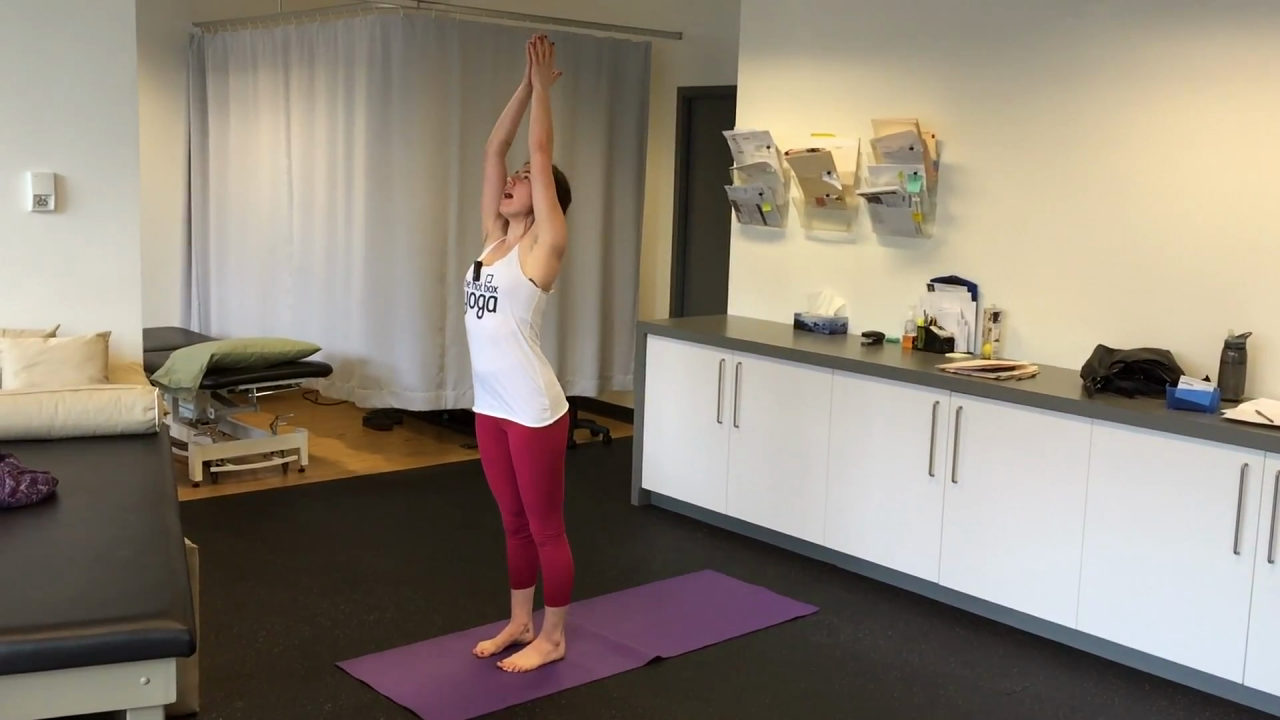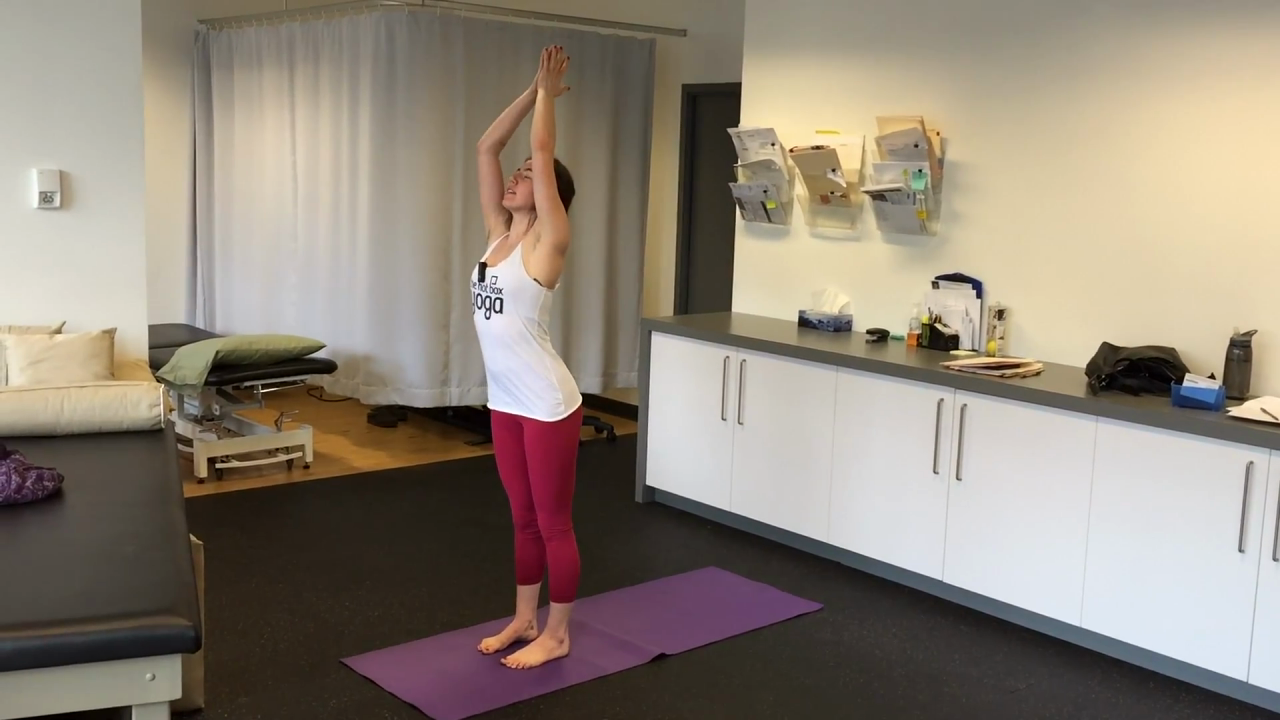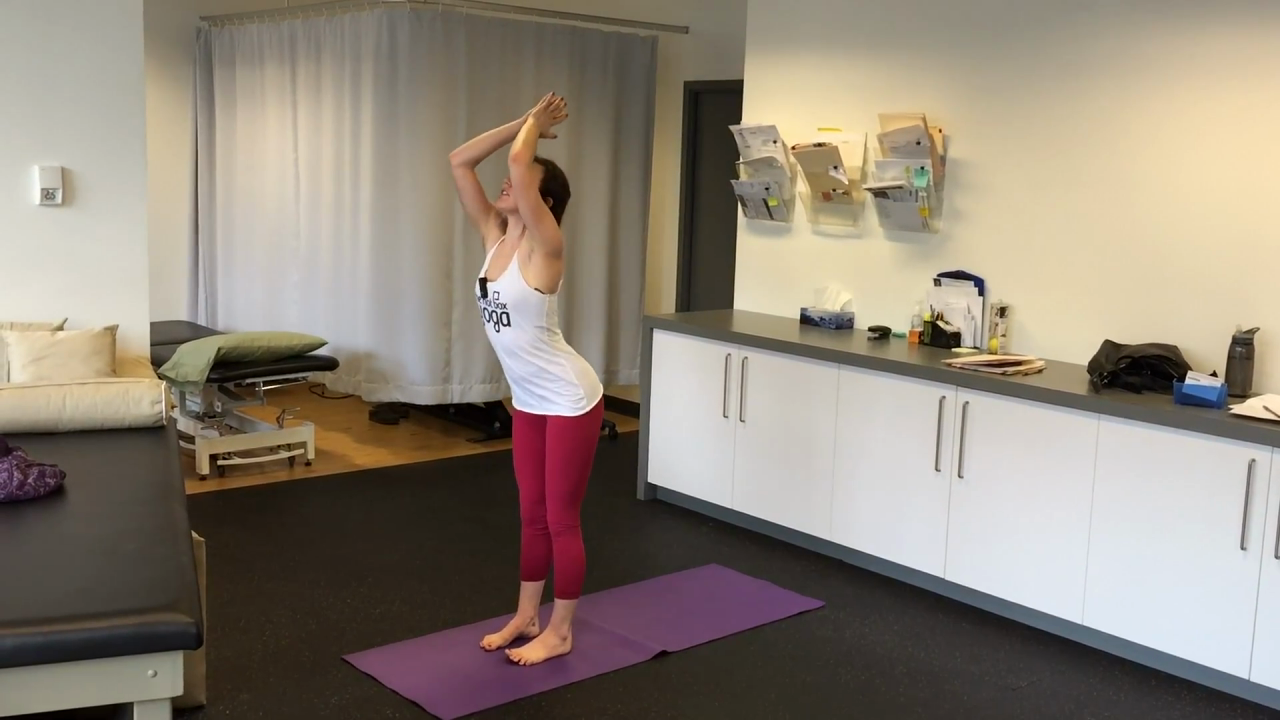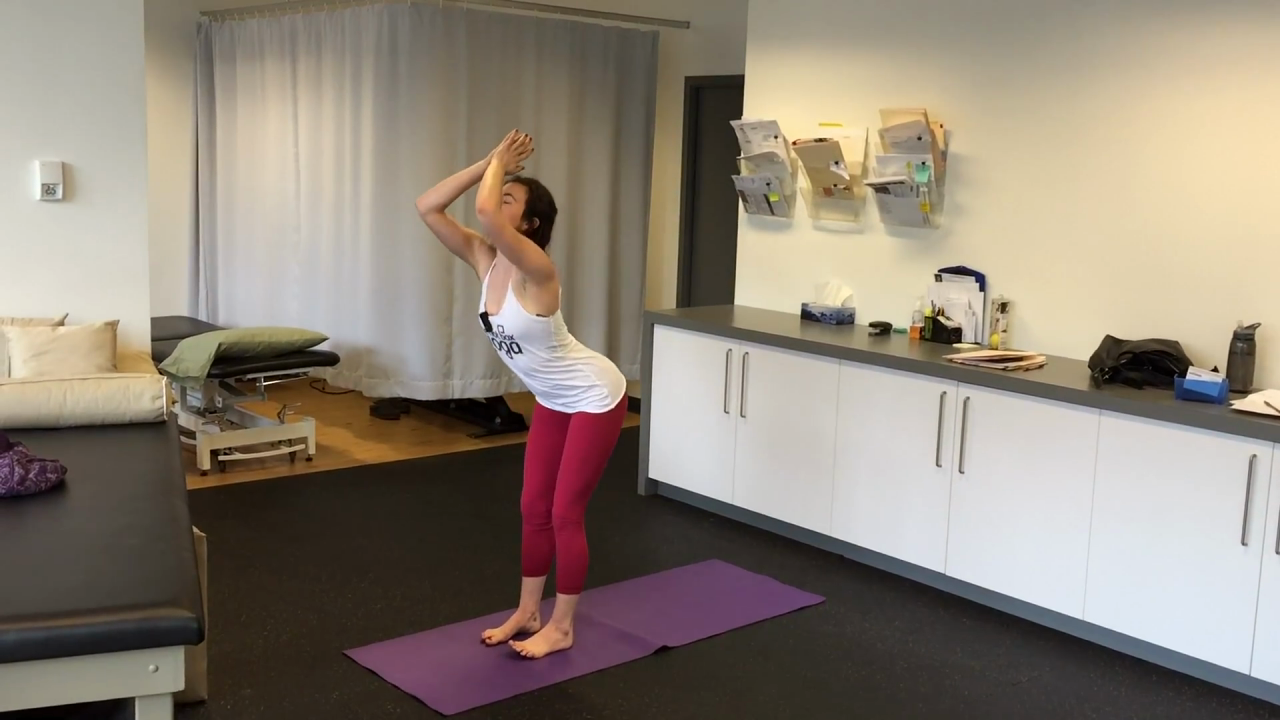
dt=0.4s
person 1, frame 1
left shoulder: (545, 244)
right shoulder: (494, 237)
left elbow: (540, 151)
right elbow: (496, 150)
left wrist: (543, 85)
right wrist: (524, 85)
left hip: (534, 410)
right hip: (491, 407)
left knee: (545, 528)
right knee: (515, 524)
left ankle: (552, 637)
right ankle: (520, 623)
person 1, frame 2
left shoulder: (548, 241)
right shoulder: (499, 233)
left elbow: (543, 151)
right elbow: (487, 147)
left wrist: (548, 91)
right wrist: (533, 90)
left hip: (547, 406)
right hip: (505, 403)
left knee: (552, 523)
right knee: (524, 519)
left ankle: (557, 636)
right ankle: (524, 621)
person 1, frame 3
left shoulder: (544, 247)
right shoulder: (496, 238)
left elbow: (518, 163)
right elbow: (459, 162)
left wrist: (534, 127)
right wrist: (525, 121)
left hip: (569, 401)
right hip: (528, 402)
left knee: (560, 518)
right knee: (532, 514)
left ankle: (559, 632)
right ankle: (526, 618)
person 1, frame 4
left shoulder: (535, 269)
right shoulder: (486, 260)
left elbow: (483, 210)
right elbow: (428, 207)
left wrist: (500, 167)
right wrist: (491, 162)
left hip: (594, 397)
right hip: (552, 401)
left knee: (565, 513)
right knee: (534, 508)
left ankle: (561, 628)
right ankle: (527, 613)
